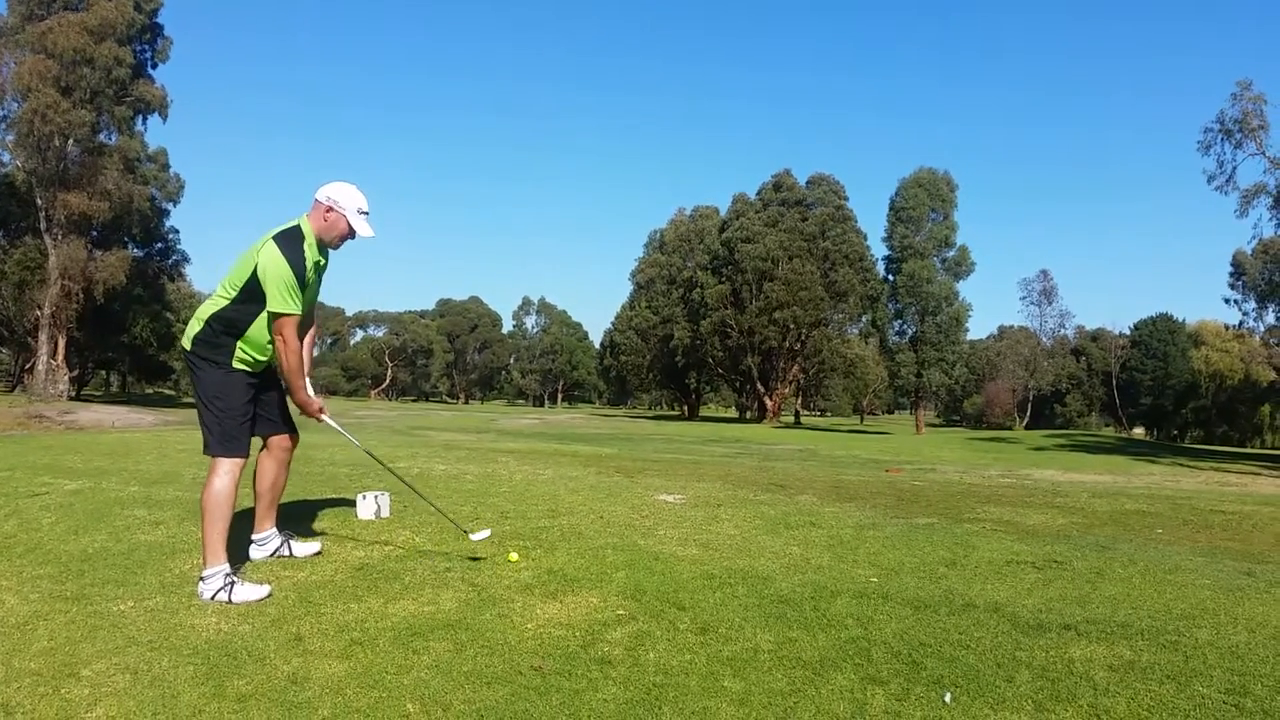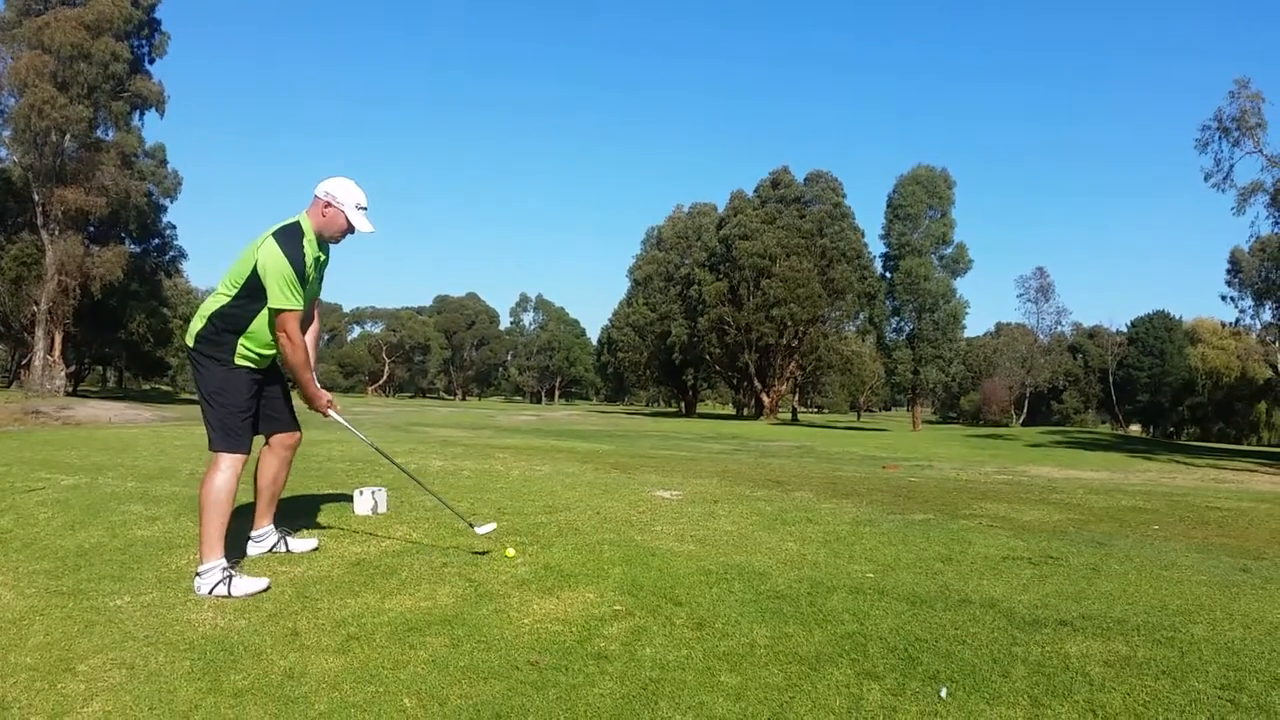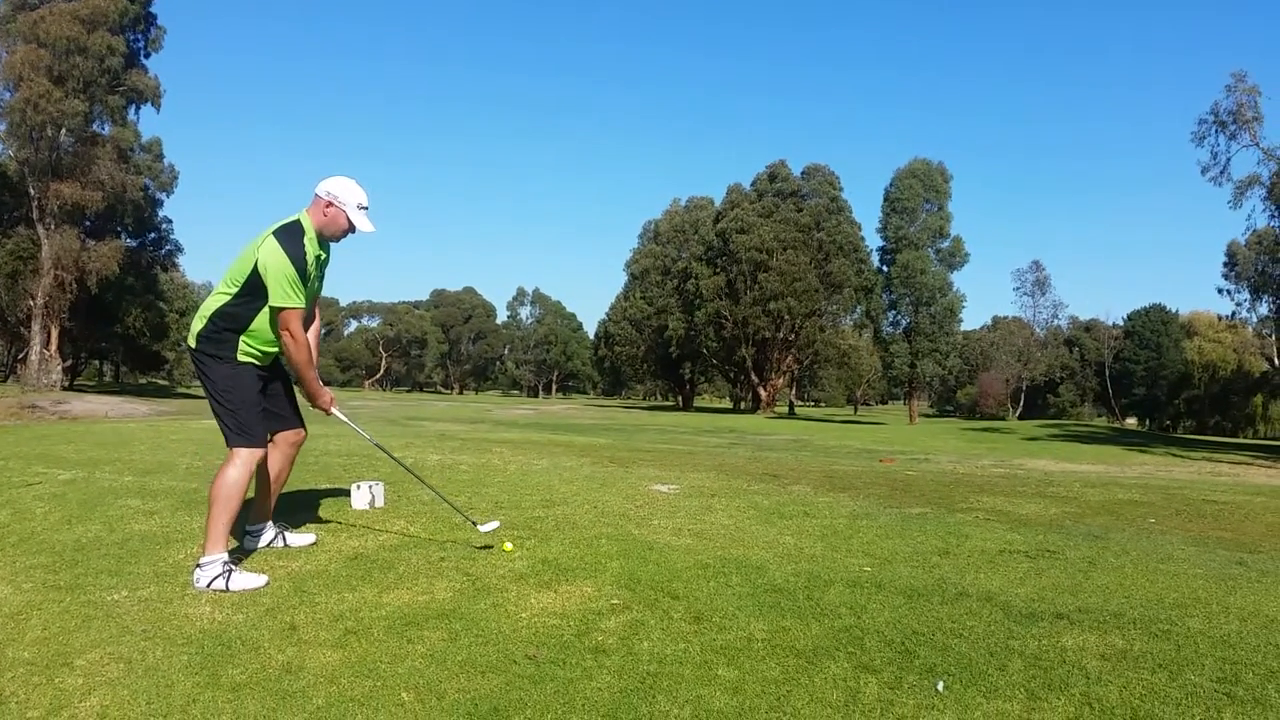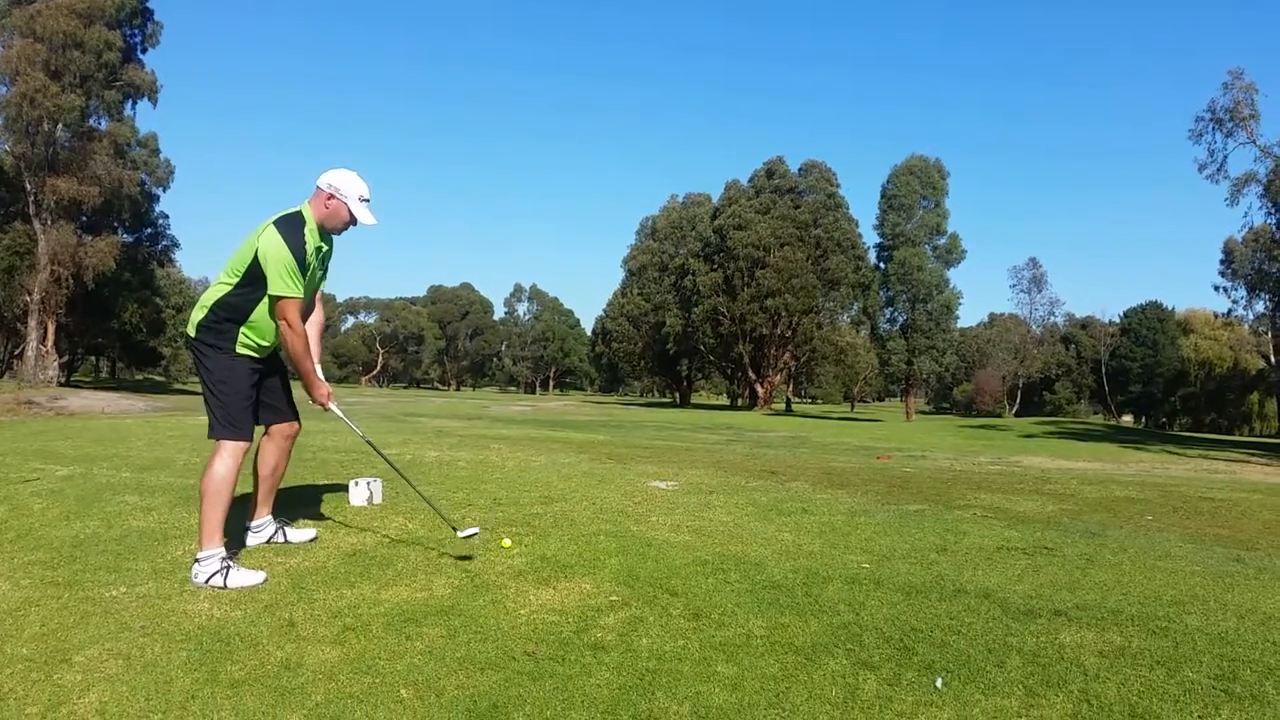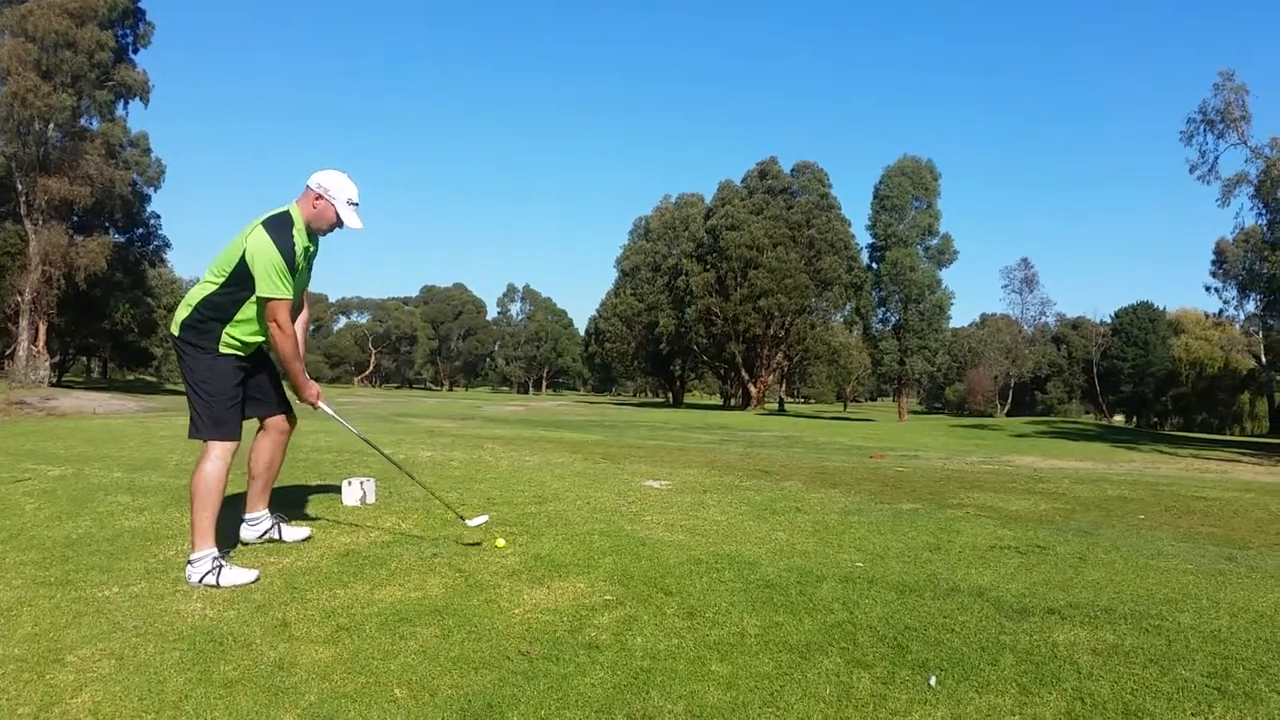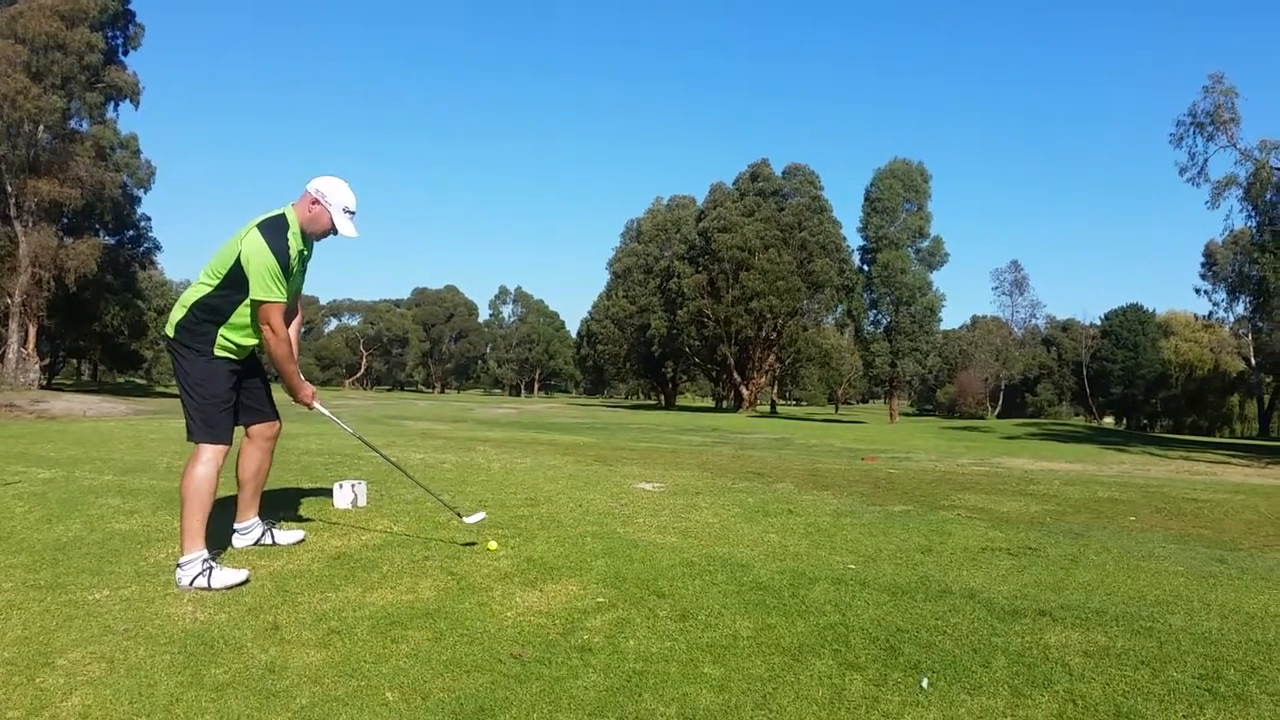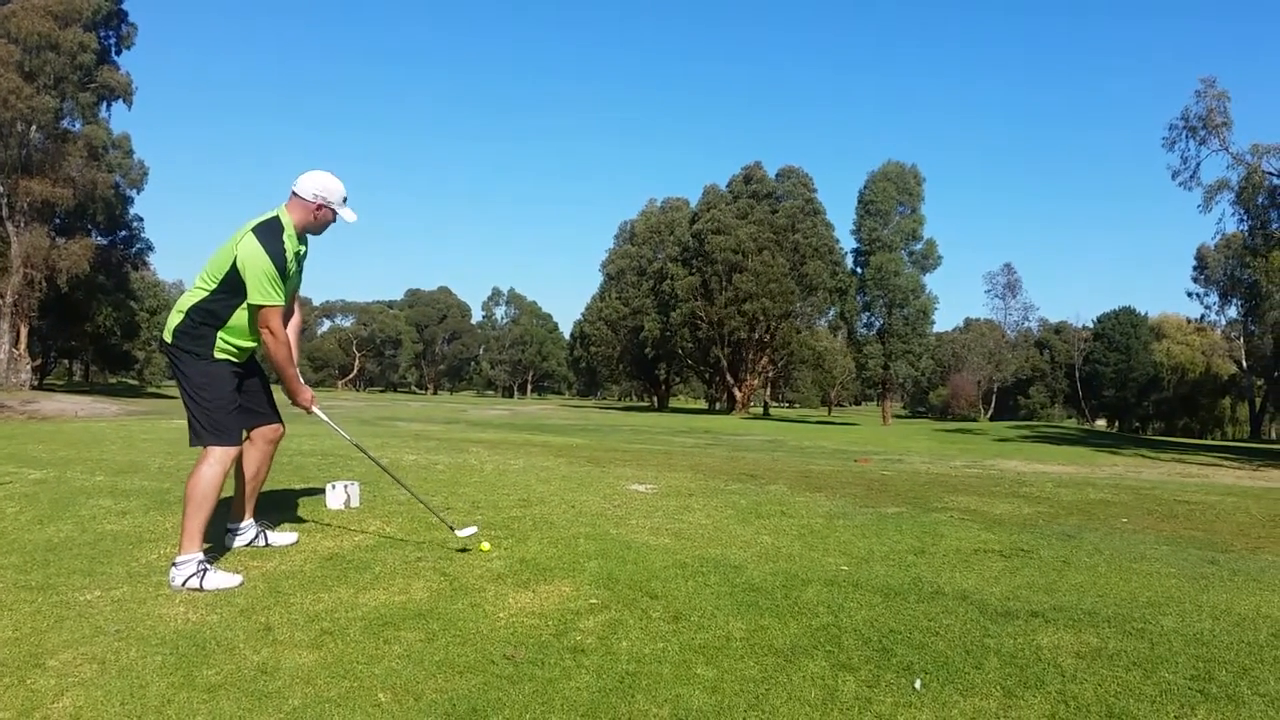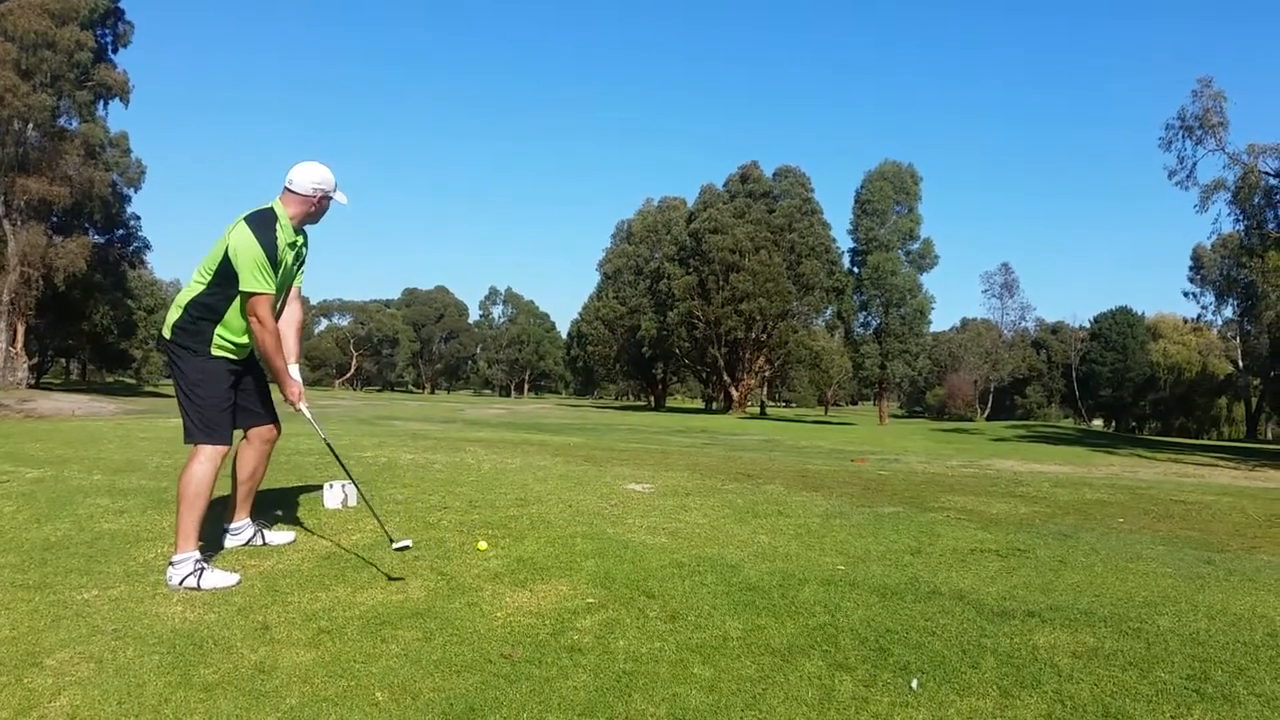
dt=0.4s
person 1, frame 1
left shoulder: (317, 252)
right shoulder: (285, 253)
left elbow: (306, 322)
right elbow: (285, 338)
left wrist: (304, 384)
right wrist: (302, 397)
left hip: (253, 357)
right hip: (217, 355)
left knee: (282, 439)
right knee: (230, 458)
left ankle: (265, 537)
right ankle: (214, 575)
person 1, frame 2
left shoulder: (318, 248)
right shoulder: (284, 249)
left elbow: (309, 316)
right elbow: (288, 334)
left wrist: (312, 379)
right wrist: (311, 392)
left hip: (257, 354)
right hip: (221, 353)
left knee: (284, 437)
right knee: (230, 454)
left ankle: (262, 534)
right ankle: (211, 570)
person 1, frame 3
left shoulder: (318, 247)
right shoulder: (285, 248)
left elbow: (310, 316)
right elbow: (291, 333)
left wrist: (313, 378)
right wrist: (315, 389)
left hip: (258, 350)
right hip: (222, 349)
left knee: (290, 434)
right knee: (248, 449)
left ankle: (260, 528)
right ankle: (212, 563)
person 1, frame 4
left shoulder: (320, 240)
right shoulder: (285, 238)
left elbow: (312, 308)
right elbow: (289, 321)
left wrist: (317, 370)
right wrist: (311, 382)
left hip: (257, 344)
right hip: (221, 340)
left knee: (283, 427)
right knee: (233, 442)
left ankle: (261, 524)
right ankle: (210, 559)
person 1, frame 5
left shoulder: (306, 238)
right shoulder: (274, 238)
left elbow: (298, 308)
right elbow: (278, 322)
left wrist: (300, 371)
right wrist: (301, 382)
left hip: (243, 342)
right hip: (206, 340)
left knee: (279, 421)
right knee: (221, 442)
left ankle: (255, 518)
right ankle: (203, 559)
person 1, frame 6
left shoulder: (301, 240)
right shoulder: (269, 241)
left elbow: (291, 311)
right elbow: (271, 325)
left wrist: (294, 373)
right wrist: (295, 383)
left hip: (235, 343)
right hip: (200, 342)
left knee: (265, 428)
right knee: (212, 445)
left ankle: (247, 526)
right ankle: (192, 561)
person 1, frame 7
left shoulder: (295, 241)
right shoulder: (264, 246)
left elbow: (290, 311)
right elbow: (271, 330)
left wrist: (294, 376)
right wrist: (295, 386)
left hip: (233, 347)
right hip: (197, 346)
left knee: (267, 430)
right knee: (222, 447)
left ankle: (241, 526)
right ankle: (187, 562)
person 1, frame 8
left shoulder: (296, 238)
right shoulder: (256, 234)
left elbow: (290, 304)
right elbow: (261, 319)
left wrist: (293, 369)
right wrist: (283, 379)
left hip: (234, 346)
right hip: (197, 343)
left knee: (264, 430)
right knee: (211, 446)
left ankle: (238, 526)
right ankle: (184, 561)
